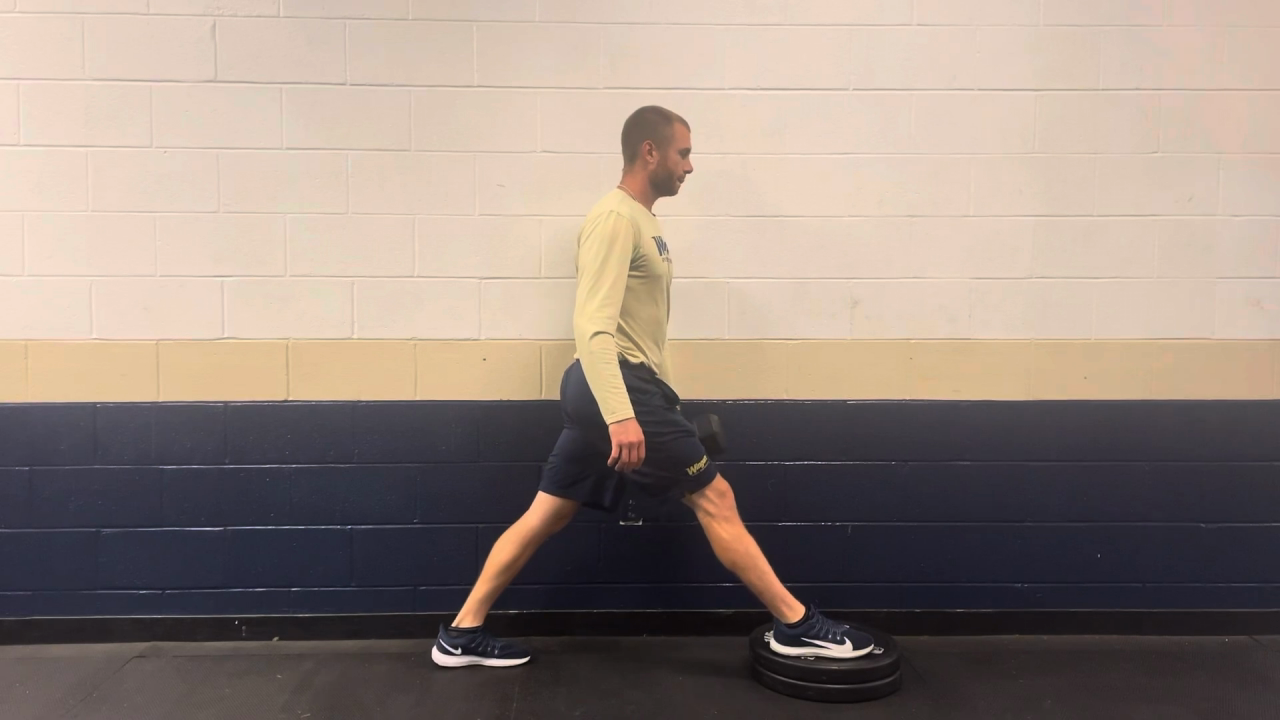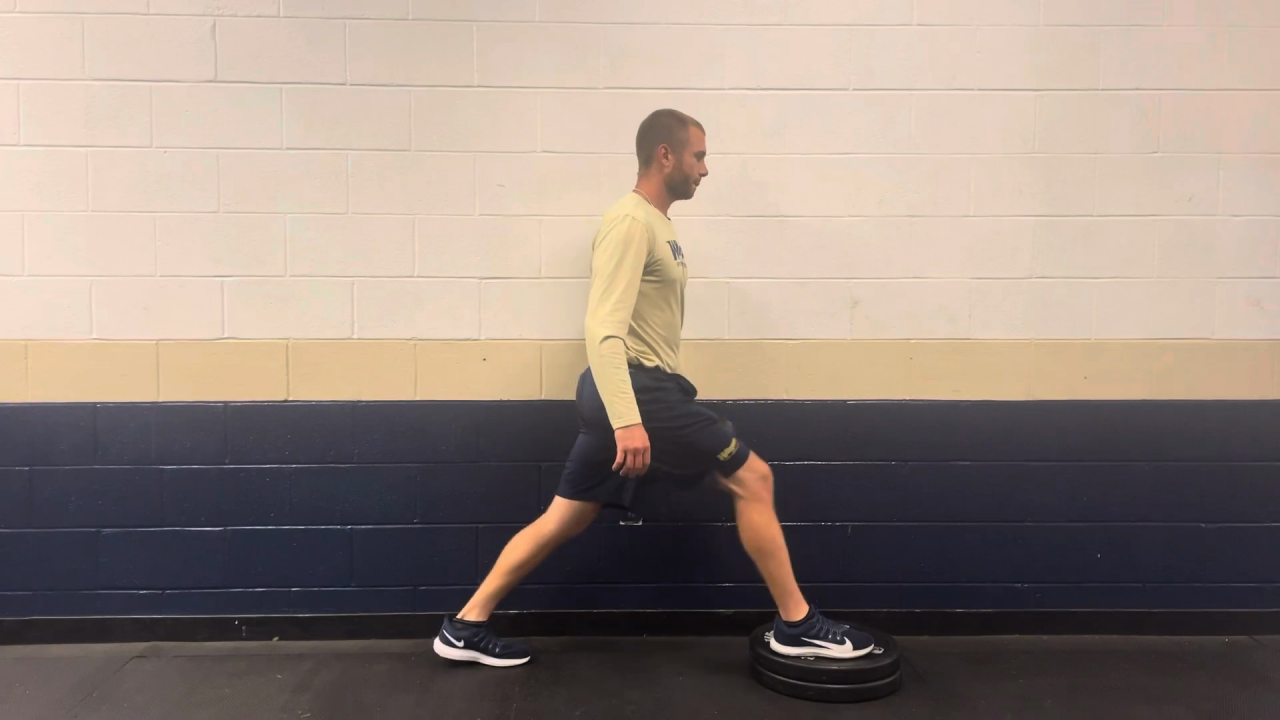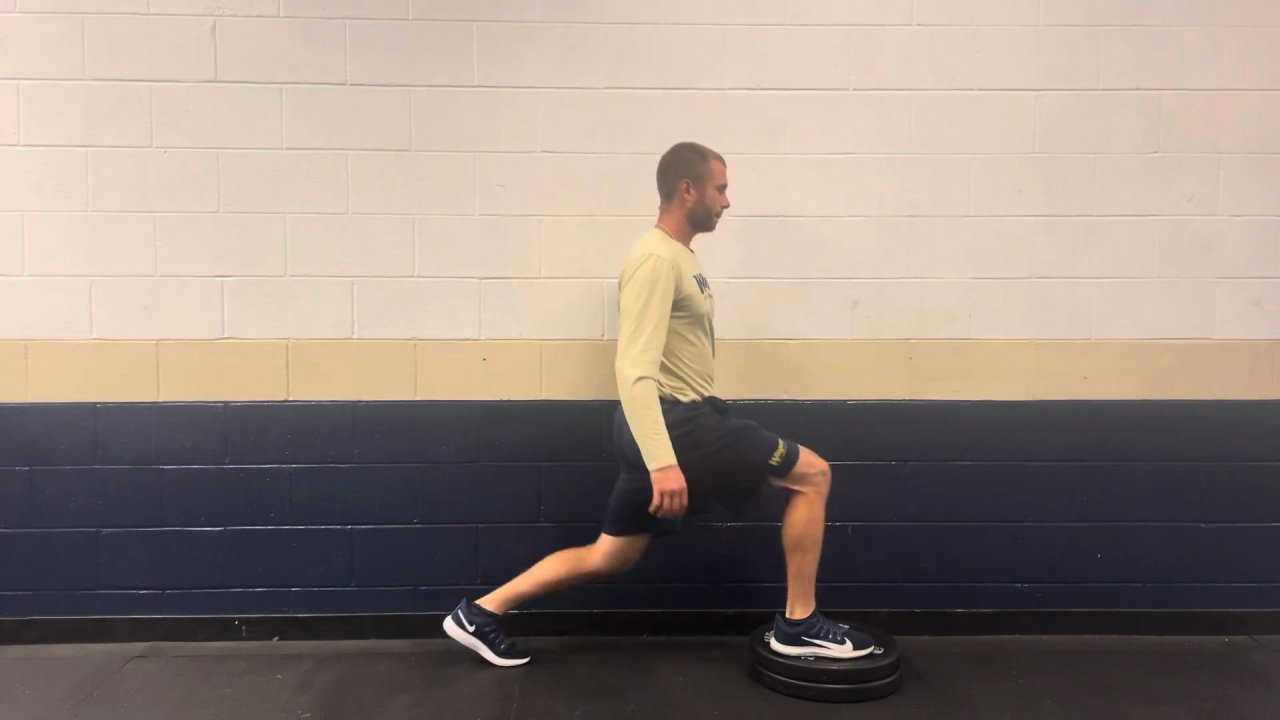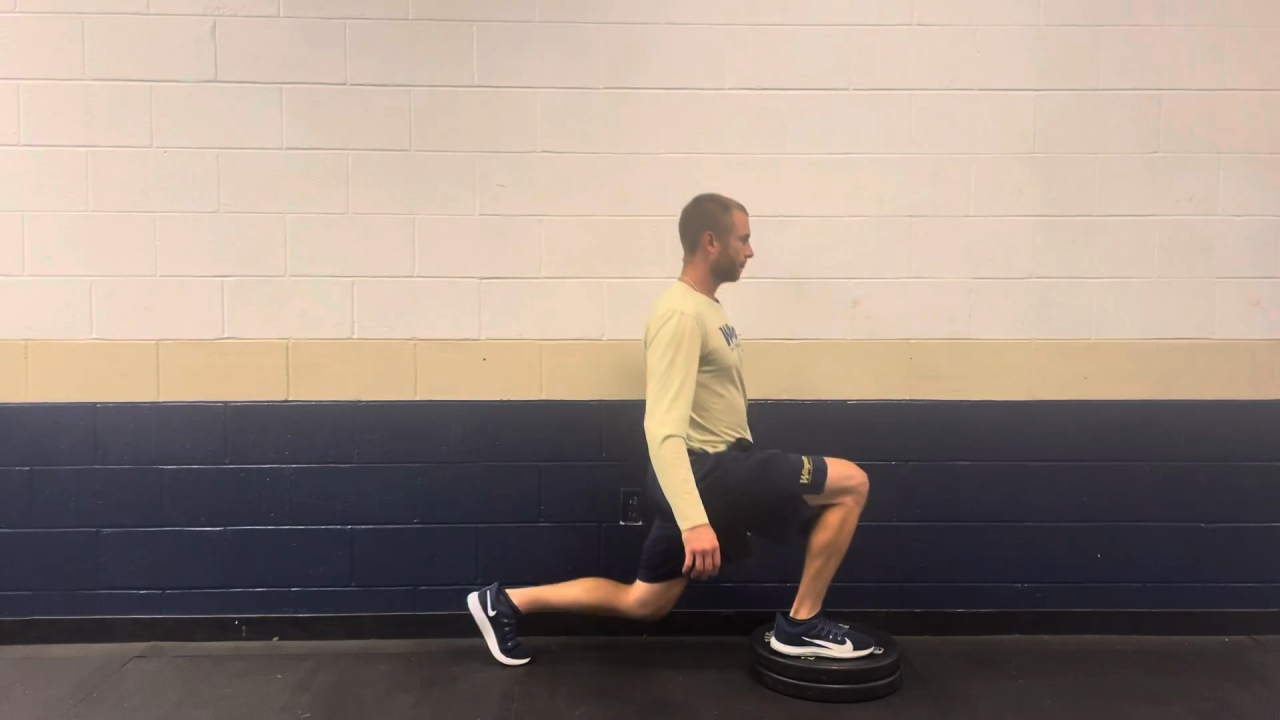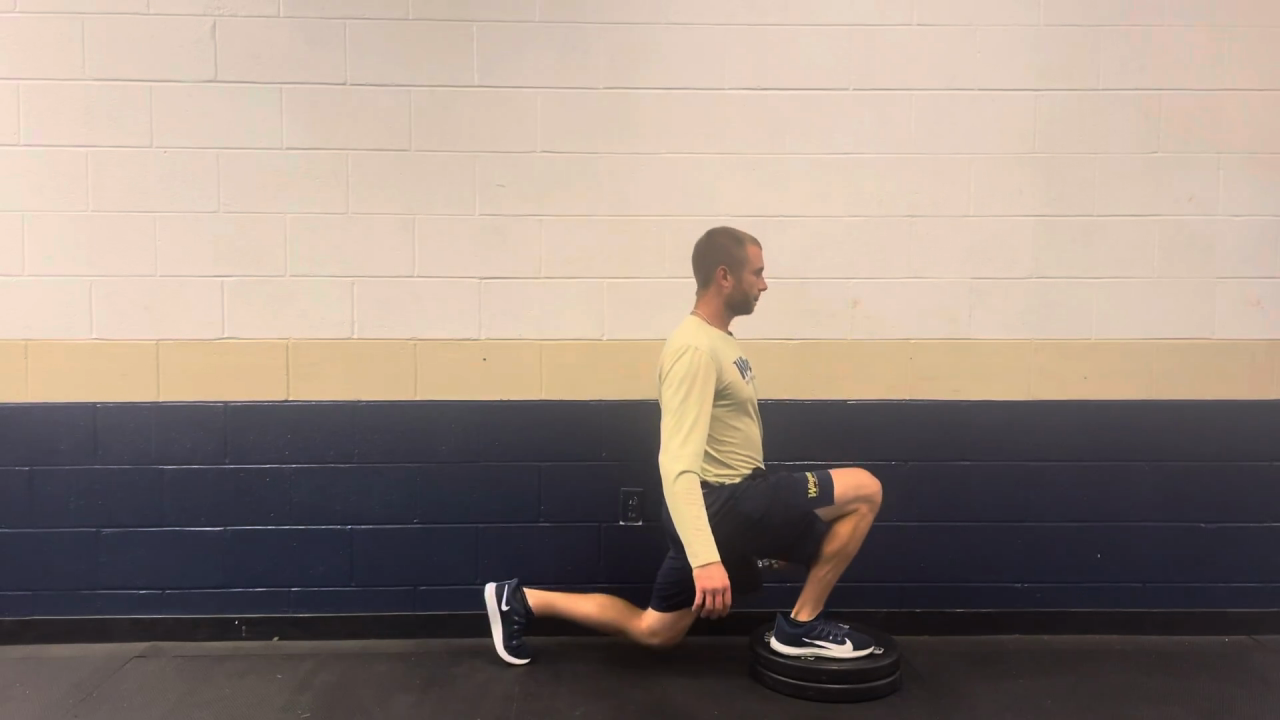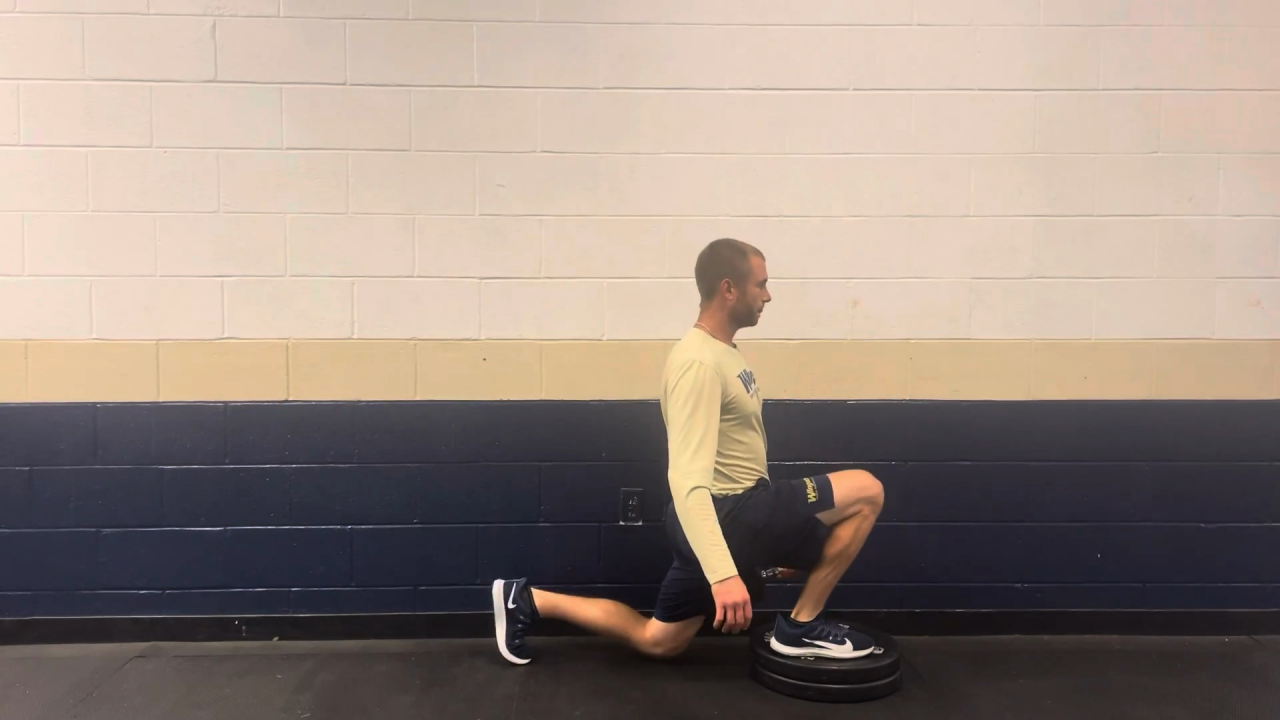
dt=0.3s
person 1, frame 1
left shoulder: (640, 219)
right shoulder: (616, 218)
right elbow: (593, 326)
left wrist: (651, 402)
right wrist: (621, 416)
left hip: (601, 389)
right hip: (617, 387)
left knee: (547, 513)
right knee: (715, 498)
left ankle: (463, 632)
right ankle: (797, 625)
person 1, frame 2
left shoulder: (652, 222)
right shoulder: (632, 221)
right elbow: (604, 330)
right wrist: (629, 420)
left hip: (626, 390)
right hip: (636, 389)
left knee: (564, 517)
right knee: (752, 479)
left ankle: (467, 625)
right ankle: (798, 624)
person 1, frame 3
left shoulder: (677, 255)
right shoulder: (656, 259)
right elbow: (634, 371)
right wrist: (663, 462)
left hip: (671, 422)
right hip: (674, 422)
left knee: (610, 553)
right knee: (813, 476)
left ankle: (480, 612)
right ankle: (799, 623)
person 1, frame 4
left shoulder: (702, 306)
right shoulder: (682, 315)
right elbow: (663, 430)
right wrist: (694, 522)
left hip: (708, 468)
right hip: (709, 472)
left knee: (644, 602)
right knee: (851, 484)
left ankle: (505, 602)
right ankle: (802, 624)
person 1, frame 5
left shoulder: (717, 339)
right shoulder: (696, 349)
right elbow: (678, 465)
left wrist: (766, 531)
right wrist: (704, 559)
left hip: (727, 499)
right hip: (723, 504)
left knee: (656, 630)
right knee: (864, 491)
left ankle: (519, 601)
right ankle: (803, 624)
person 1, frame 6
left shoulder: (721, 352)
right shoulder: (699, 364)
right elbow: (688, 481)
left wrist: (773, 535)
right wrist: (723, 575)
left hip: (734, 509)
right hip: (729, 516)
left knee: (659, 641)
right knee: (866, 492)
left ankle: (526, 601)
right ankle: (803, 624)
